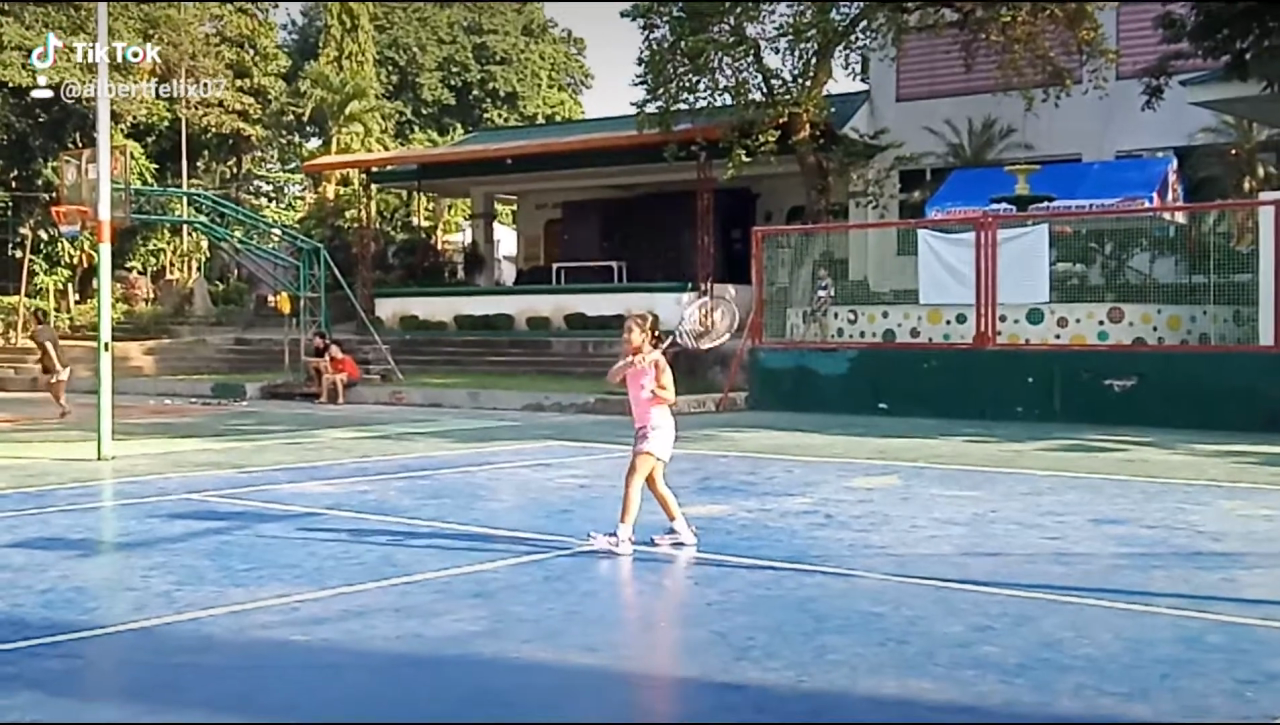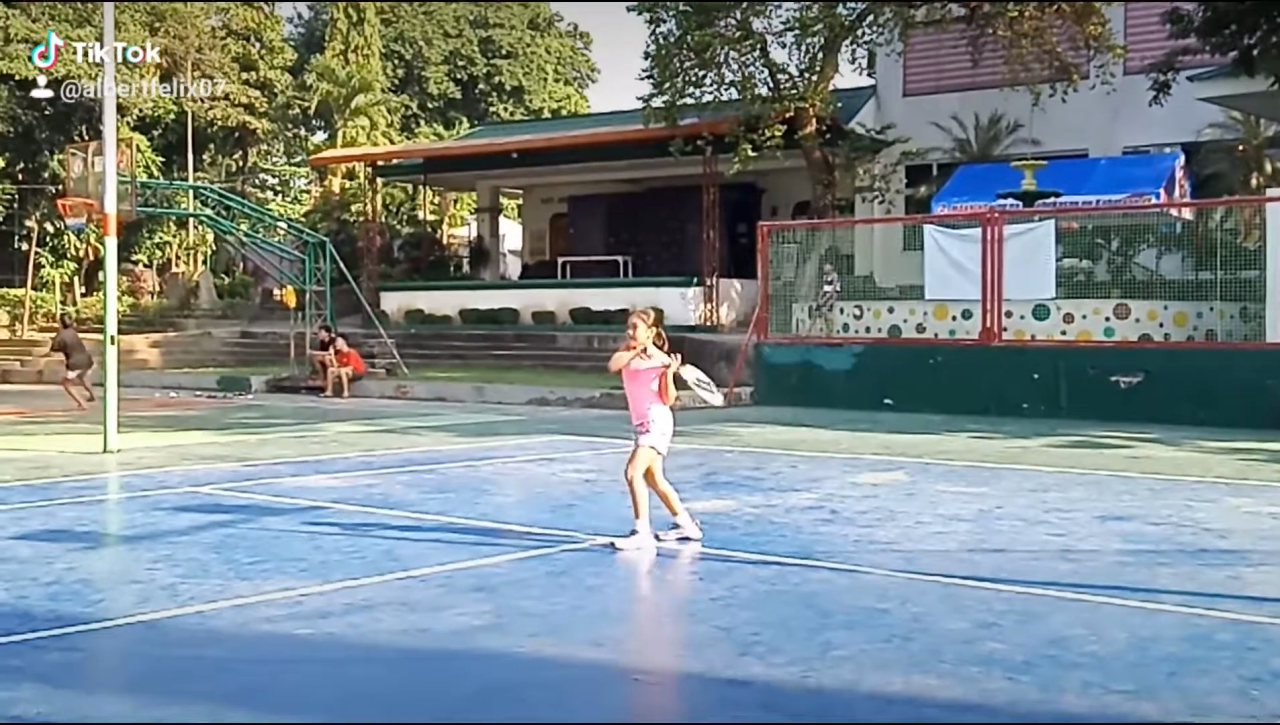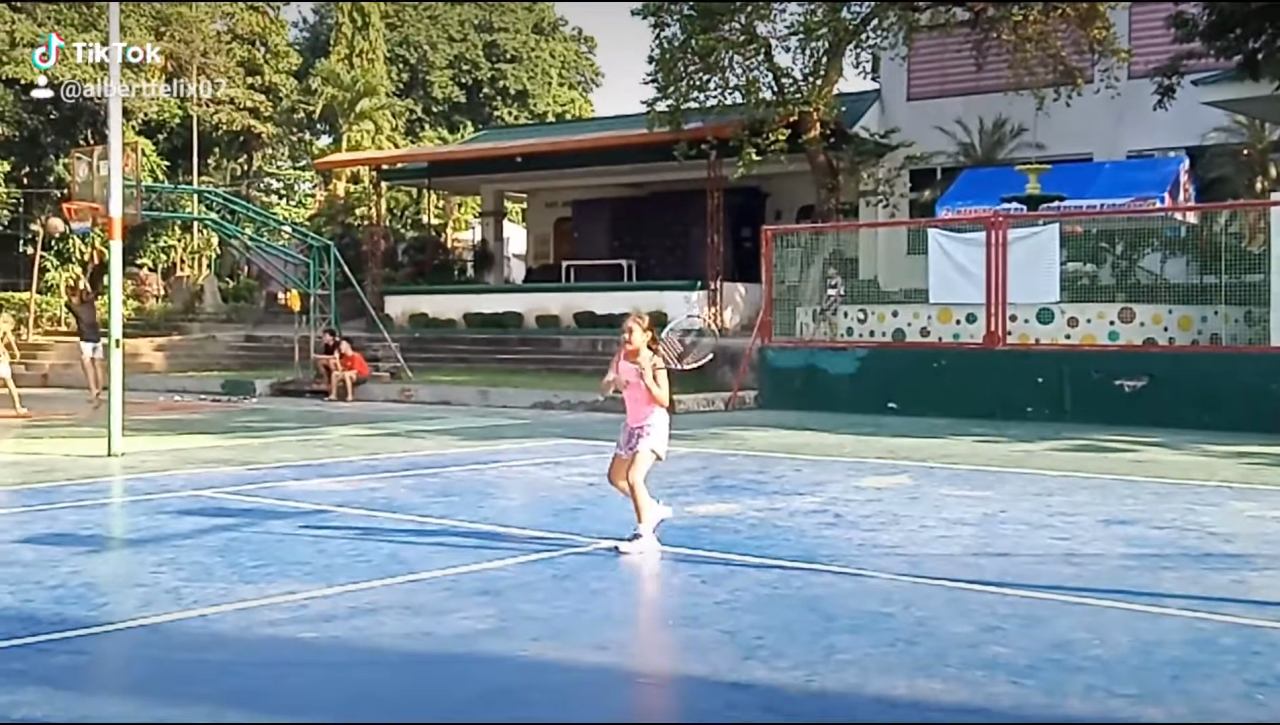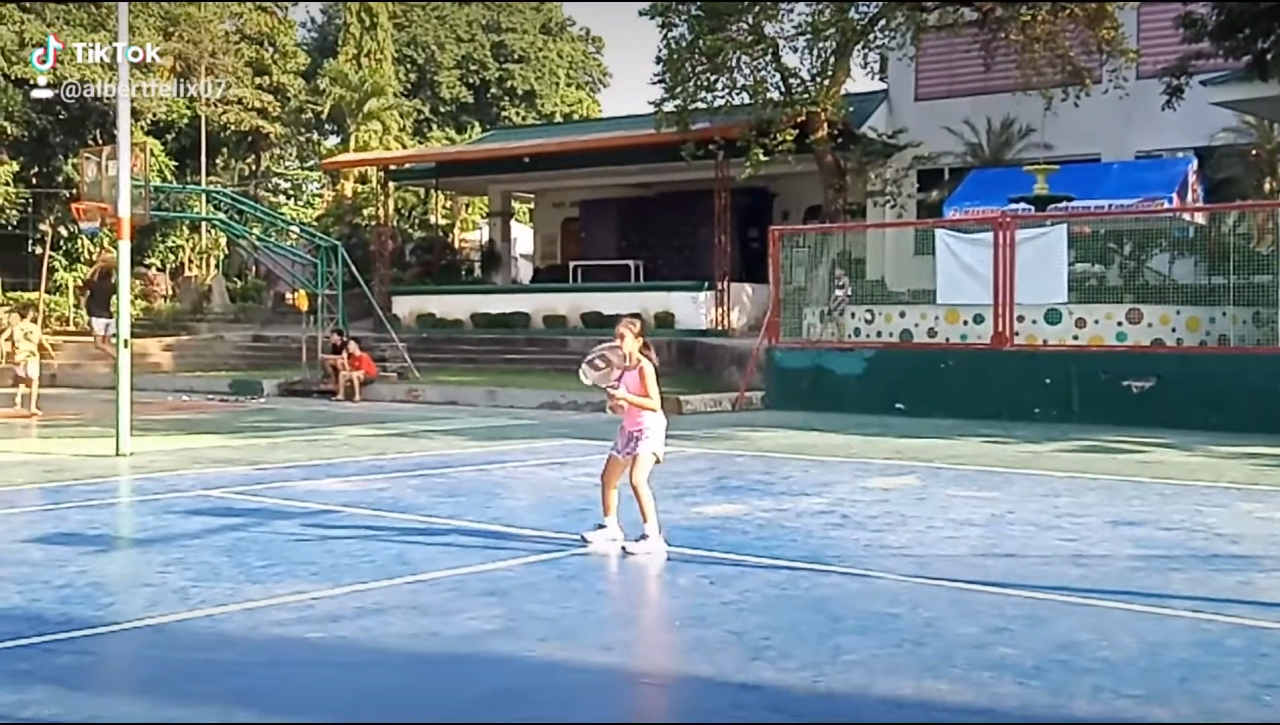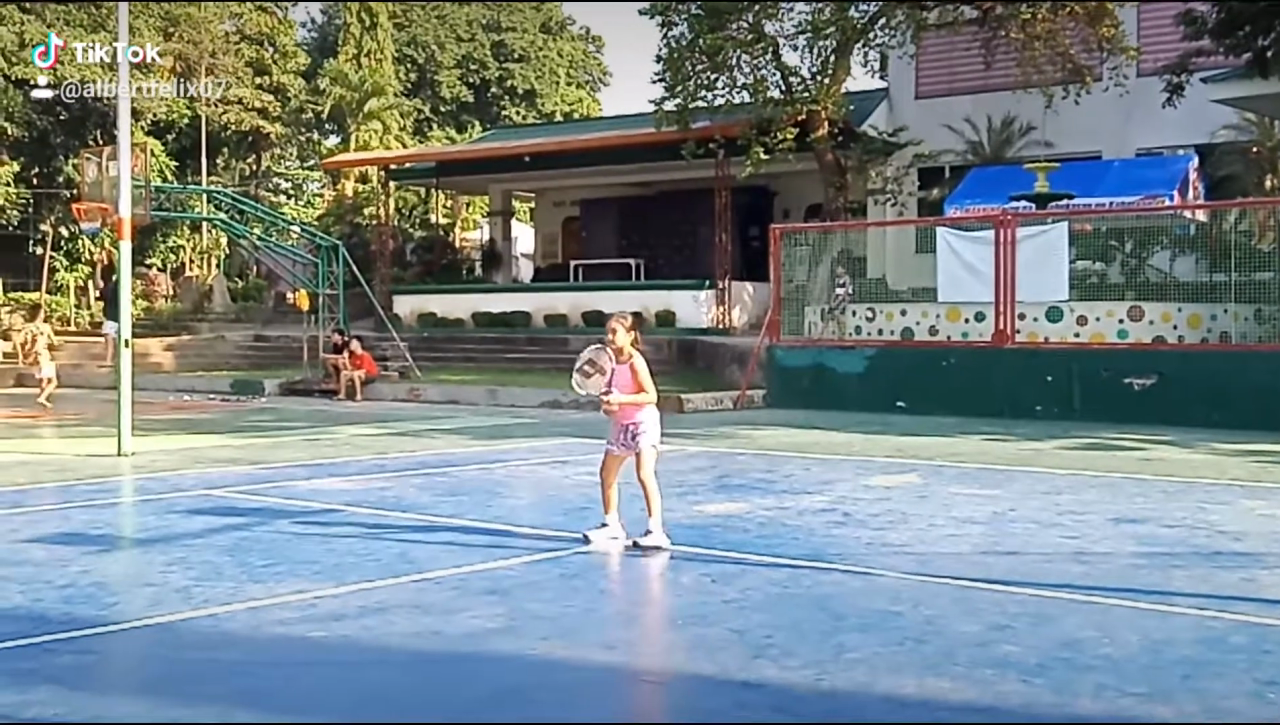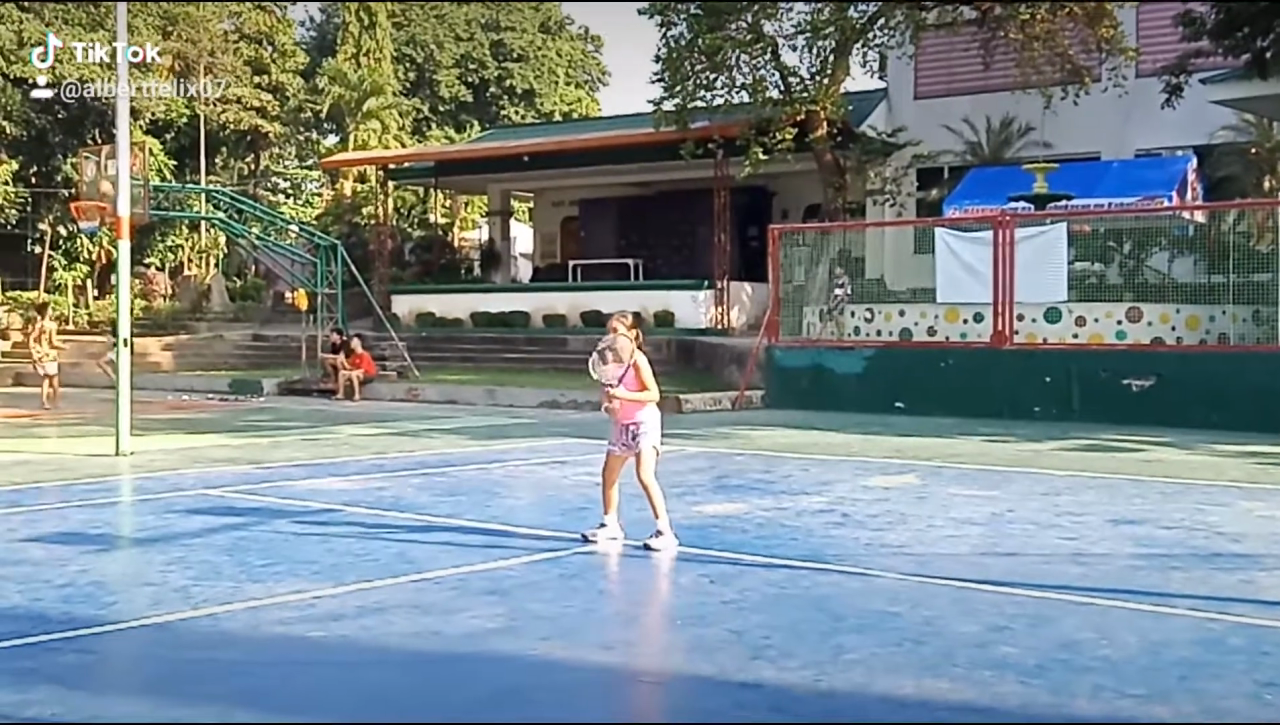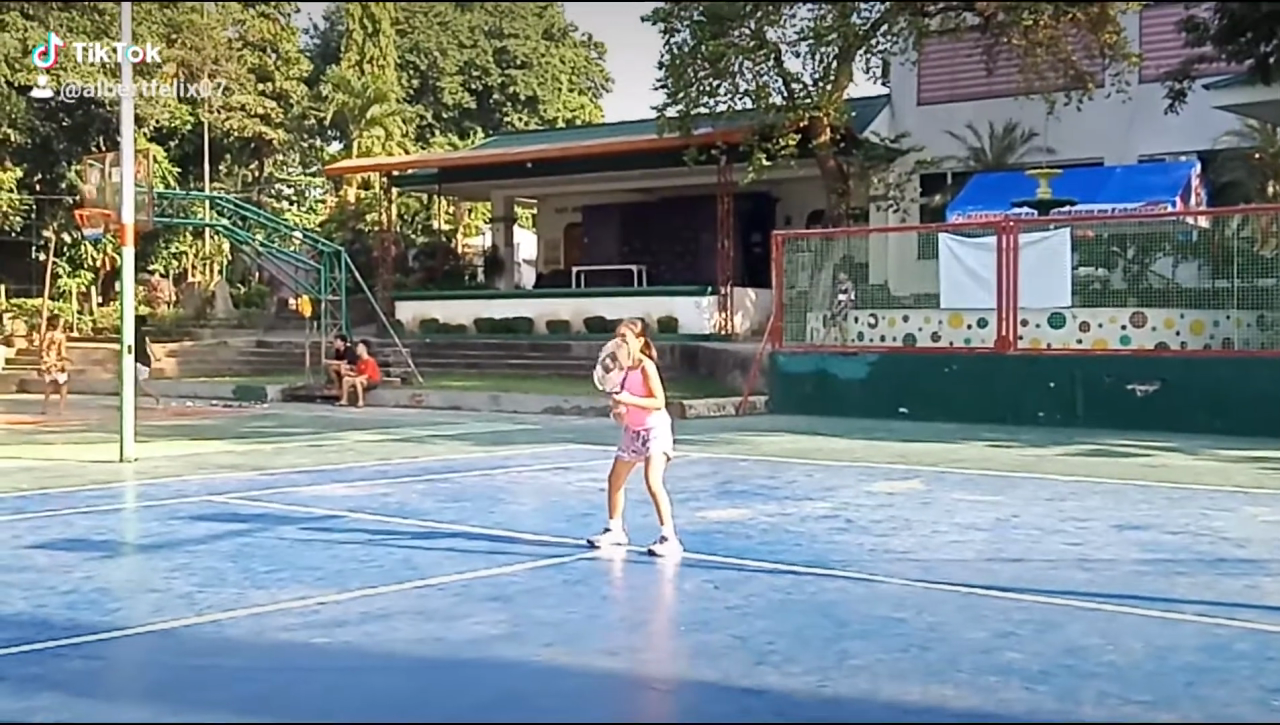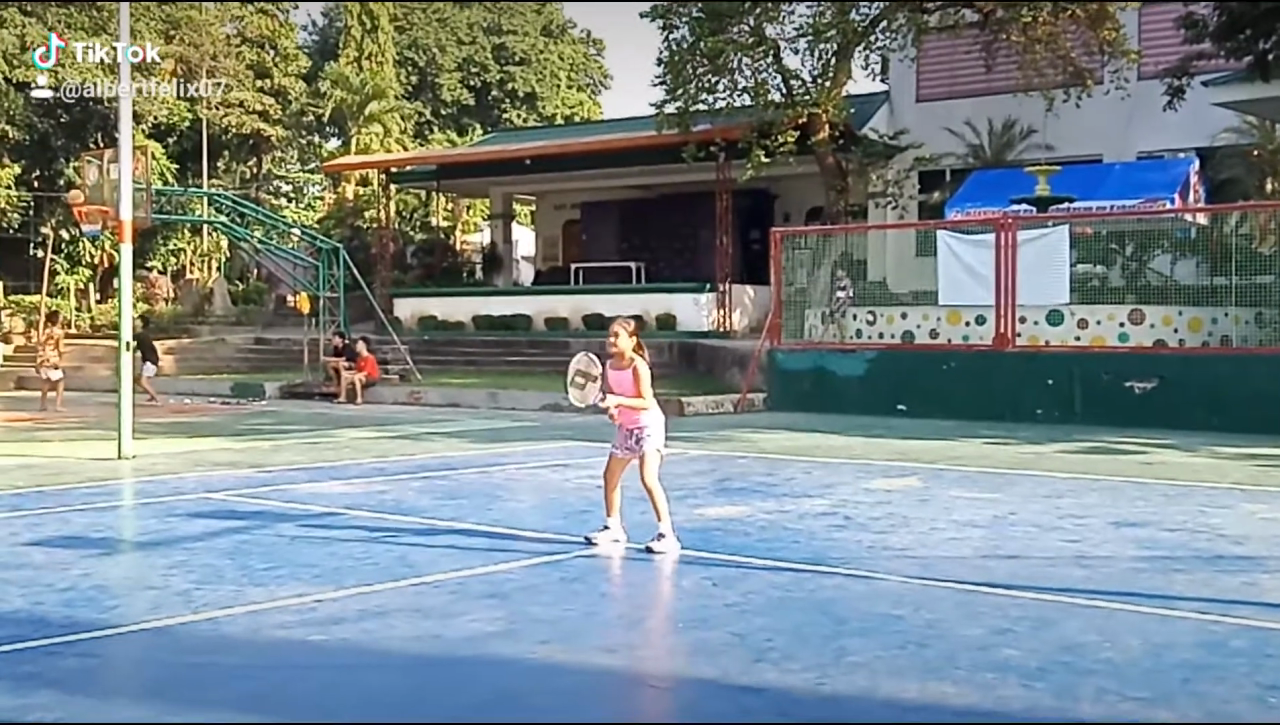
dt=0.2s
person 1, frame 1
left shoulder: (660, 360)
right shoulder: (630, 358)
left elbow: (670, 398)
right elbow: (612, 378)
left wrist: (652, 388)
right wrist: (633, 361)
left hip: (657, 427)
right hip: (644, 428)
left knee: (634, 480)
right knee: (654, 482)
left ankle: (622, 537)
right ankle: (681, 530)
person 1, frame 2
left shoulder: (663, 359)
right shoulder: (628, 350)
left elbow: (668, 400)
right elbow: (612, 366)
left wrist: (670, 374)
right wrist: (637, 353)
left hip: (656, 423)
right hip: (639, 424)
left knee: (632, 473)
right knee: (654, 480)
left ankle: (643, 532)
right ankle: (686, 524)
person 1, frame 3
left shoulder: (655, 362)
right shoulder: (620, 358)
left elbow: (664, 401)
right elbow: (604, 388)
left wrist: (648, 379)
right wrist: (615, 383)
left hip: (653, 427)
right hip: (632, 426)
left knee: (633, 478)
right knee: (615, 476)
left ankle: (647, 536)
right ankle: (654, 509)
person 1, frame 4
left shoulder: (645, 367)
left elbow: (655, 404)
right elbow: (612, 395)
left wrist: (626, 397)
right wrist: (614, 401)
left hip: (649, 430)
right hip: (628, 430)
left knee: (637, 480)
right knee: (608, 478)
left ankle: (653, 537)
right ankle: (611, 526)
person 1, frame 5
left shoulder: (635, 362)
left elbow: (651, 396)
right elbow: (607, 392)
left wrist: (621, 399)
right wrist: (607, 406)
left hip: (644, 423)
right hip: (622, 424)
left knee: (645, 475)
right knee: (607, 473)
left ankle: (656, 529)
right ankle: (612, 524)
person 1, frame 6
left shoulder: (638, 360)
left elbow: (653, 394)
right elbow: (607, 390)
left wrist: (624, 394)
right wrist: (608, 404)
left hip: (644, 423)
right hip: (622, 424)
left knee: (645, 476)
right knee: (608, 474)
left ankle: (665, 531)
right ankle: (611, 525)
person 1, frame 7
left shoulder: (647, 367)
left elbow: (659, 402)
left wrist: (631, 399)
right wrist: (618, 410)
left hip: (655, 429)
right hip: (632, 430)
left knee: (653, 482)
right knee: (615, 479)
left ankle: (669, 538)
right ankle: (615, 530)
person 1, frame 8
left shoulder: (638, 366)
right shoulder: (609, 366)
left elbow: (646, 402)
left wrist: (618, 401)
right wrist: (613, 411)
left hip: (648, 426)
right hip: (626, 428)
left knee: (649, 479)
right knee: (610, 476)
left ankle: (667, 535)
right ankle: (614, 527)
